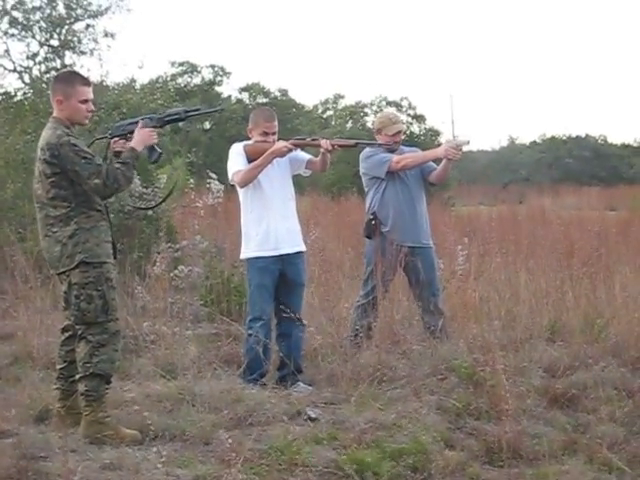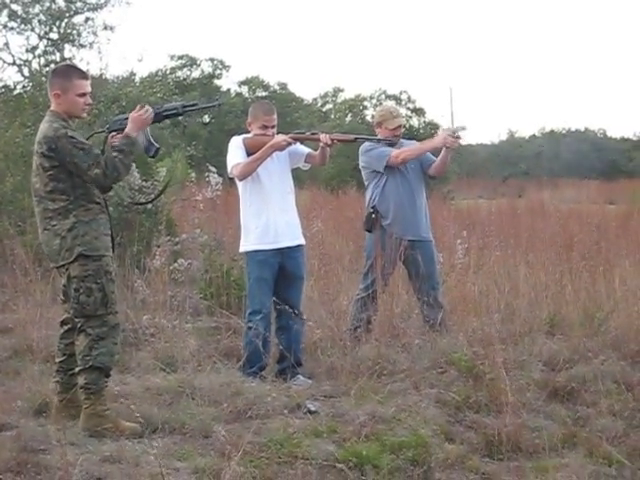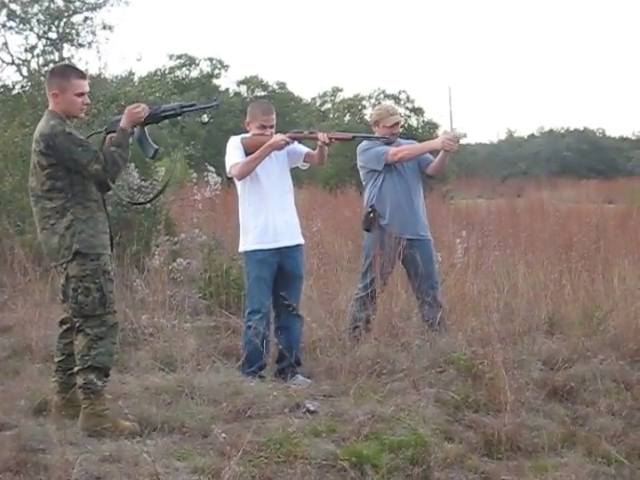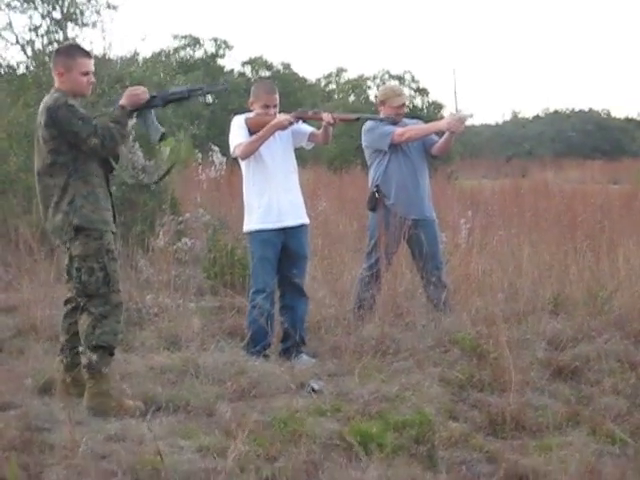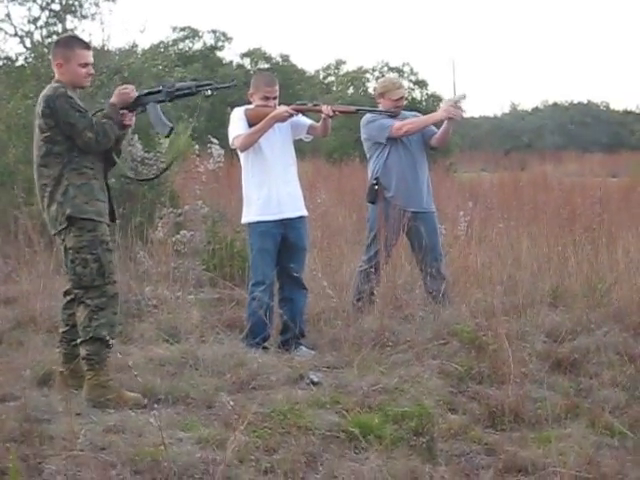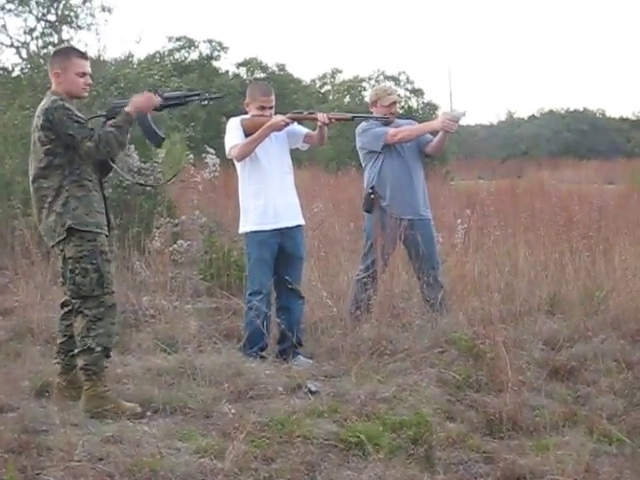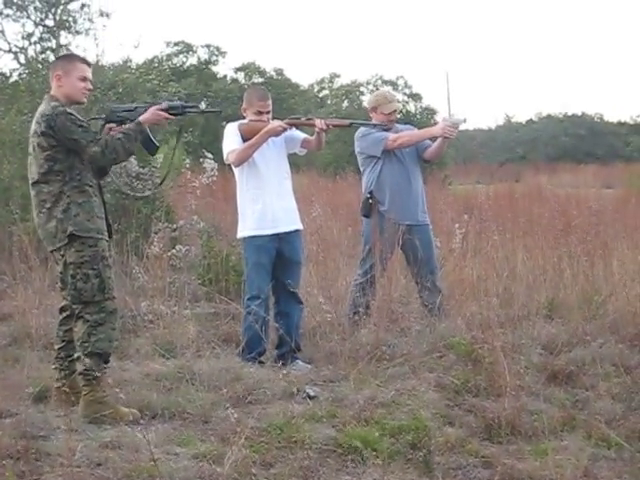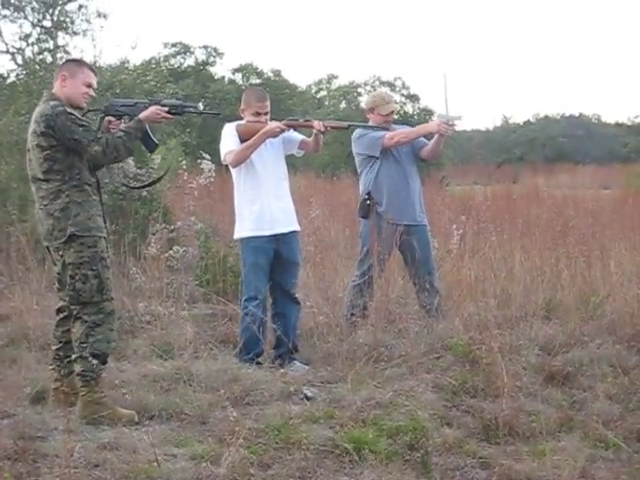
dt=0.2s
person 1, frame 1
left shoulder: (57, 138)
right shoulder: (62, 140)
left elbow: (92, 184)
right elbow: (106, 184)
left wrist: (114, 156)
right wrist: (134, 149)
left hip: (73, 249)
right hip: (84, 250)
left knee: (78, 327)
right knee: (101, 330)
left ankle: (67, 407)
right ankle: (95, 418)
person 1, frame 2
left shoulder: (55, 131)
right shoulder: (59, 134)
left elbow: (92, 179)
right elbow: (106, 173)
left wrist: (111, 150)
right wrist: (131, 133)
left hip: (72, 242)
right hip: (84, 243)
left knee: (77, 320)
right knee: (101, 323)
left ankle: (67, 400)
right ankle: (94, 411)
person 1, frame 3
left shoulder: (54, 131)
right shoulder: (56, 132)
left elbow: (92, 178)
right elbow: (104, 168)
left wrist: (117, 140)
right wrist: (125, 128)
left hip: (72, 241)
right hip: (82, 241)
left knee: (77, 319)
right knee: (99, 322)
left ankle: (66, 398)
right ankle: (93, 410)
person 1, frame 4
left shoulder: (61, 109)
right shoulder: (59, 106)
left elbow: (98, 160)
right elbow: (100, 144)
left wrist: (118, 128)
right wrist: (122, 109)
left hip: (79, 218)
right hip: (84, 219)
left knee: (82, 298)
right knee: (104, 300)
left ankle: (71, 377)
right ankle: (98, 390)
person 1, frame 5
left shoulder: (62, 100)
right shoulder: (57, 97)
left elbow: (98, 158)
right elbow: (94, 139)
left wrist: (119, 128)
right wrist: (114, 106)
left hip: (78, 209)
right hip: (80, 211)
left knee: (81, 291)
right knee: (100, 293)
left ankle: (71, 368)
right ankle: (97, 382)
person 1, frame 6
left shoulder: (56, 111)
right shoulder: (56, 110)
left elbow: (90, 167)
right elbow: (98, 149)
left wrist: (111, 133)
right wrist: (128, 115)
left hip: (68, 221)
right hip: (77, 222)
left knee: (76, 301)
right knee: (98, 302)
left ankle: (68, 379)
right ankle: (95, 393)
person 1, frame 7
left shoulder: (49, 115)
right shoulder: (59, 115)
left elbow: (87, 165)
right elbow: (103, 154)
left wrist: (106, 139)
right wrist: (140, 124)
left hip: (64, 227)
right hip: (79, 227)
left knee: (75, 306)
right knee: (99, 308)
left ankle: (66, 385)
right ankle: (93, 398)
person 1, frame 8
left shoulder: (47, 114)
right shoulder: (58, 114)
left elbow: (86, 159)
right elbow: (103, 152)
left wrist: (106, 133)
right wrist: (140, 121)
left hip: (63, 227)
right hip: (78, 226)
left knee: (73, 306)
right knee: (97, 308)
left ankle: (64, 385)
right ankle: (91, 399)
person 2, frame 1
left shoulder: (286, 151)
right shoulder: (239, 151)
left elbow: (319, 168)
right elbow: (241, 180)
left wrist: (325, 153)
right wrist: (271, 154)
left hip: (292, 247)
right hip: (260, 250)
left knee: (292, 317)
right knee: (260, 318)
left ankle: (290, 376)
right ankle: (253, 380)
person 2, frame 2
left shoulder: (285, 144)
right shoulder: (239, 143)
left elbow: (318, 161)
right elbow: (240, 173)
left wrist: (324, 147)
right wrist: (270, 147)
left hip: (292, 241)
right hip: (259, 243)
left knee: (291, 310)
right knee: (259, 311)
left ankle: (289, 369)
right ankle: (252, 373)
person 2, frame 3
left shoulder: (284, 144)
right shoulder: (237, 143)
left elbow: (316, 160)
right elbow: (238, 172)
left wrist: (322, 146)
right wrist: (268, 147)
left hip: (291, 240)
right hip: (258, 243)
left knee: (290, 309)
right knee: (258, 311)
left ankle: (288, 368)
right ankle: (252, 372)
person 2, frame 4
left shoulder: (288, 123)
right shoulder: (241, 123)
left elbow: (321, 140)
right elbow: (242, 152)
left wrist: (326, 126)
right wrist: (272, 127)
left hip: (295, 219)
right hip: (263, 222)
left knee: (295, 288)
right knee: (262, 290)
left ankle: (293, 347)
right ankle: (256, 352)
person 2, frame 5
left shoulder: (287, 115)
right shoulder: (240, 115)
left elbow: (320, 133)
right elbow: (241, 144)
left wrist: (326, 118)
right wrist: (271, 119)
left hip: (294, 211)
right hip: (261, 214)
left knee: (294, 280)
right knee: (262, 282)
left ankle: (292, 340)
right ankle: (255, 344)
person 2, frame 6
left shoulder: (284, 125)
right shoulder: (236, 125)
left elbow: (316, 141)
right elbow: (237, 154)
left wrist: (322, 127)
right wrist: (267, 128)
left hip: (291, 221)
right hip: (258, 224)
left knee: (291, 289)
right knee: (259, 291)
left ankle: (289, 349)
right ankle: (253, 353)
person 2, frame 7
left shoulder: (281, 130)
right shoulder: (234, 130)
left elbow: (314, 146)
right elbow: (235, 159)
left wrist: (319, 132)
right wrist: (265, 133)
left hip: (289, 226)
right hip: (256, 228)
left knee: (290, 294)
right knee: (257, 296)
left ankle: (287, 354)
right ankle: (251, 358)
person 2, frame 8
left shoulder: (279, 131)
right shoulder: (232, 130)
left elbow: (311, 148)
right elbow: (233, 159)
left wrist: (317, 134)
right wrist: (263, 134)
left hip: (286, 226)
right hip: (254, 229)
left knee: (288, 295)
right knee: (255, 297)
left ankle: (285, 354)
right ankle: (249, 359)
person 3, frame 1
left shoulder: (414, 153)
right shoulder: (369, 156)
left elbow: (436, 178)
right elbow: (400, 163)
left wrist: (448, 159)
right wrist: (437, 152)
left hip: (419, 237)
right hip: (385, 237)
left knee: (430, 293)
right knee: (371, 293)
left ankle: (440, 341)
right ankle: (357, 343)
person 3, frame 2
left shoulder: (414, 147)
right shoulder: (369, 150)
left elbow: (435, 170)
right elbow: (398, 158)
left wrist: (447, 150)
right wrist: (435, 142)
left hip: (419, 230)
right hip: (385, 230)
left knee: (430, 286)
right knee: (371, 286)
right ankle: (356, 336)
person 3, frame 3
left shoulder: (411, 146)
right shoulder: (366, 149)
left elbow: (432, 170)
right elbow: (396, 156)
left wrist: (445, 151)
right wrist: (434, 143)
left hip: (417, 230)
right hip: (383, 230)
left knee: (428, 286)
right knee: (370, 286)
left ankle: (439, 334)
right ankle: (355, 335)
person 3, frame 4
left shoulder: (416, 126)
right shoulder: (371, 128)
left elbow: (437, 150)
right elbow: (402, 136)
left wrist: (451, 131)
right wrist: (440, 125)
left hip: (422, 209)
right hip: (388, 209)
left knee: (433, 266)
right knee: (374, 265)
left ankle: (444, 314)
right ankle: (360, 315)
person 3, frame 5
left shoulder: (415, 118)
right shoulder: (370, 122)
left elbow: (437, 141)
right elbow: (400, 130)
left wrist: (449, 121)
right wrist: (438, 115)
left hip: (421, 202)
right hip: (387, 202)
left knee: (432, 258)
right knee: (374, 258)
left ankle: (443, 306)
right ankle: (359, 308)
person 3, frame 6
left shoulder: (410, 125)
right shoulder: (365, 130)
left elbow: (432, 149)
right elbow: (395, 137)
left wrist: (444, 131)
right wrist: (434, 124)
left hip: (418, 210)
right hip: (384, 211)
left knee: (429, 266)
right knee: (371, 266)
left ankle: (440, 314)
right ankle: (357, 316)
person 3, frame 7
left shoulder: (409, 131)
right shoulder: (364, 135)
left elbow: (430, 155)
right elbow: (395, 142)
left wrist: (444, 137)
right wrist: (433, 131)
left hip: (416, 215)
right hip: (382, 216)
left knee: (428, 271)
right knee: (369, 271)
right ankle: (355, 321)
person 3, frame 8
left shoulder: (406, 131)
right shoulder: (362, 136)
left elbow: (427, 154)
right elbow: (392, 140)
left wrist: (439, 136)
right wrist: (429, 127)
left hip: (413, 215)
right hip: (379, 217)
left knee: (425, 272)
right knee: (366, 272)
left ankle: (436, 320)
right ankle: (353, 322)
